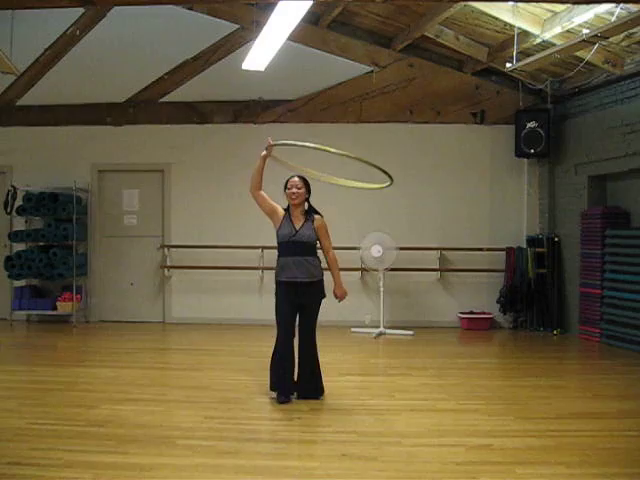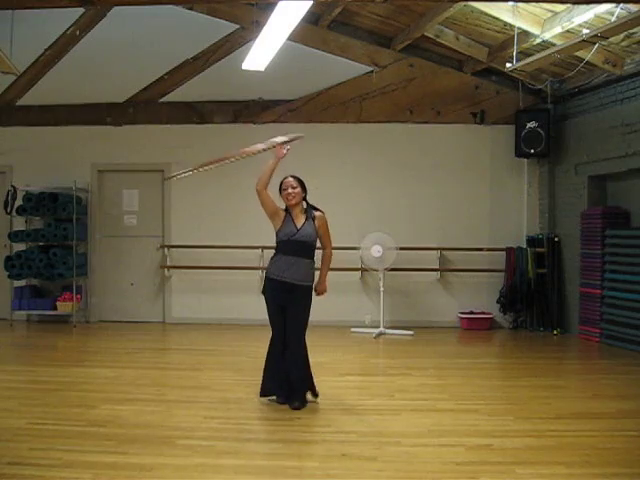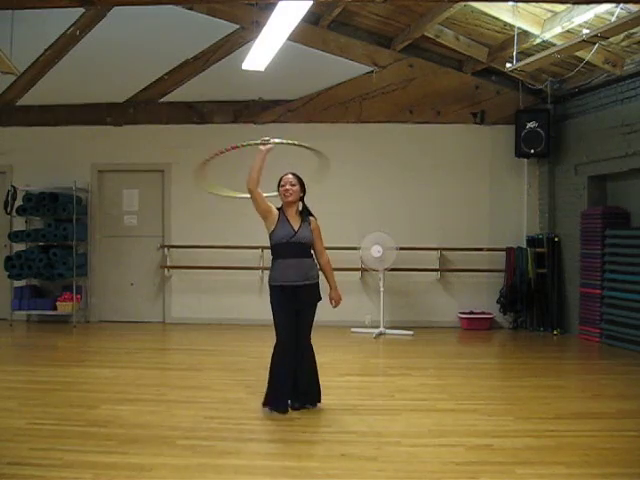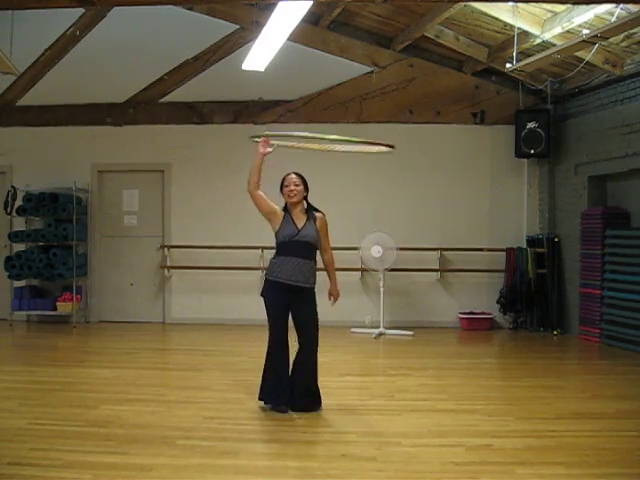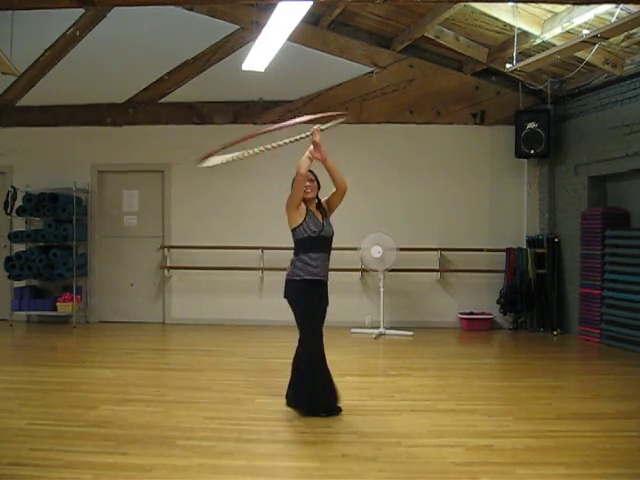
dt=0.5s
person 1, frame 1
left shoulder: (316, 220)
right shoulder: (278, 215)
left elbow: (328, 252)
right elbow: (254, 189)
left wrist: (338, 282)
right wrist: (263, 158)
left hip: (312, 284)
right hip: (285, 285)
left knee: (307, 336)
right knee: (284, 334)
left ankle: (309, 387)
right ankle: (283, 388)
person 1, frame 2
left shoulder: (317, 217)
right shoulder: (279, 216)
left elbow: (327, 249)
right elbow: (260, 188)
left wrist: (322, 279)
right wrist: (277, 158)
left hip: (302, 287)
right hip: (275, 283)
left knee: (296, 339)
right knee: (279, 337)
left ankle: (298, 392)
right ankle: (280, 388)
person 1, frame 3
left shoulder: (310, 221)
right shoulder: (271, 216)
left elbow: (321, 255)
right elbow: (252, 187)
left wrist: (333, 286)
right wrist: (262, 154)
left hip: (308, 287)
right hip: (281, 288)
left knee: (303, 342)
right knee: (284, 341)
left ankle: (303, 396)
right ankle: (278, 397)
person 1, frame 4
left shoulder: (318, 218)
right shoulder: (277, 216)
left elbow: (326, 252)
right elbow: (252, 189)
left wrist: (333, 283)
right wrist: (261, 156)
left hip: (305, 290)
right hip: (277, 286)
left knee: (309, 343)
right knee: (278, 341)
left ankle: (303, 398)
right ankle: (276, 397)
person 1, frame 5
left shoulder: (325, 209)
right shoulder: (295, 209)
left elbow: (342, 185)
right elbow: (299, 173)
left wrist: (323, 157)
right wrist: (309, 150)
left hip: (319, 284)
right hip: (300, 284)
left knee: (309, 342)
right knee: (313, 343)
left ankle: (300, 397)
right ankle: (316, 401)
